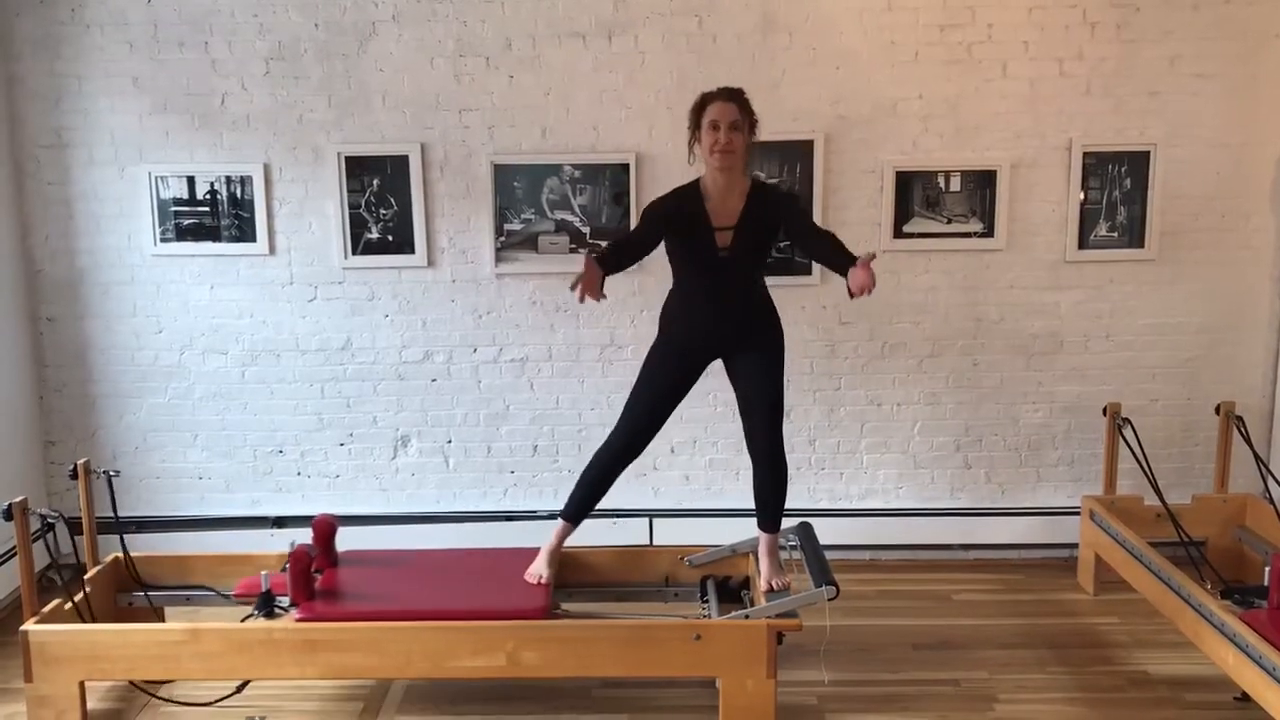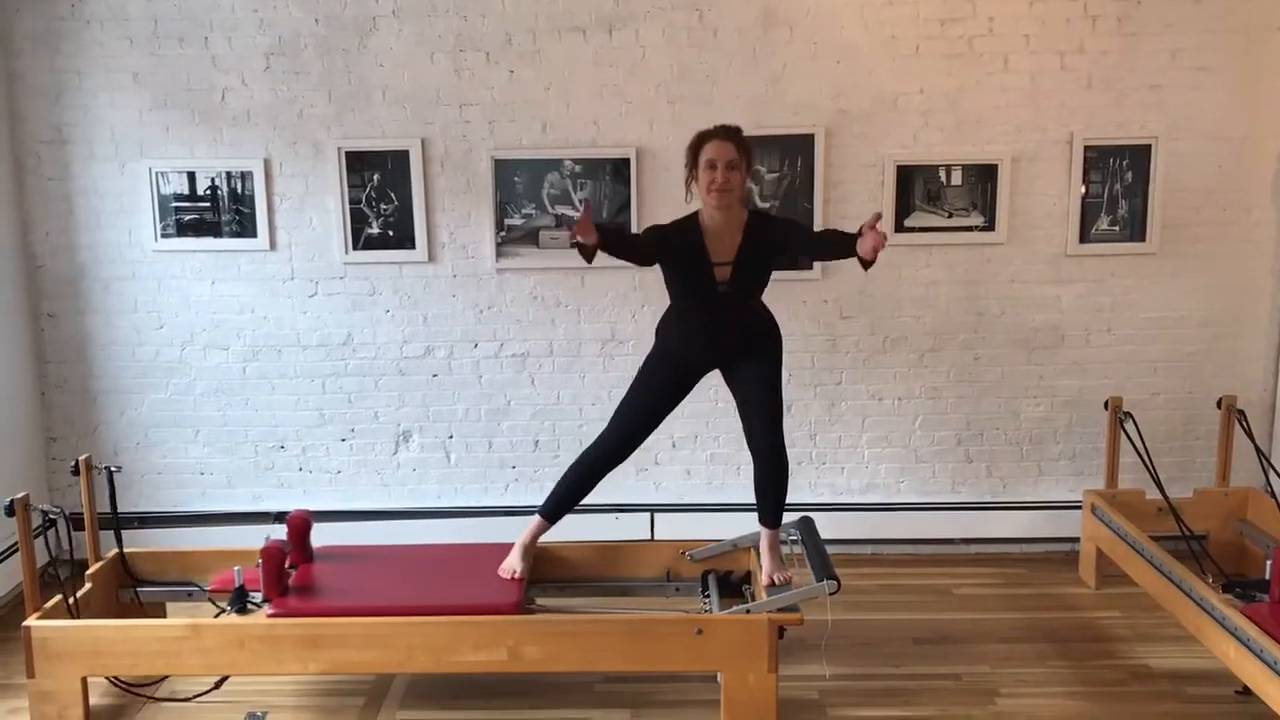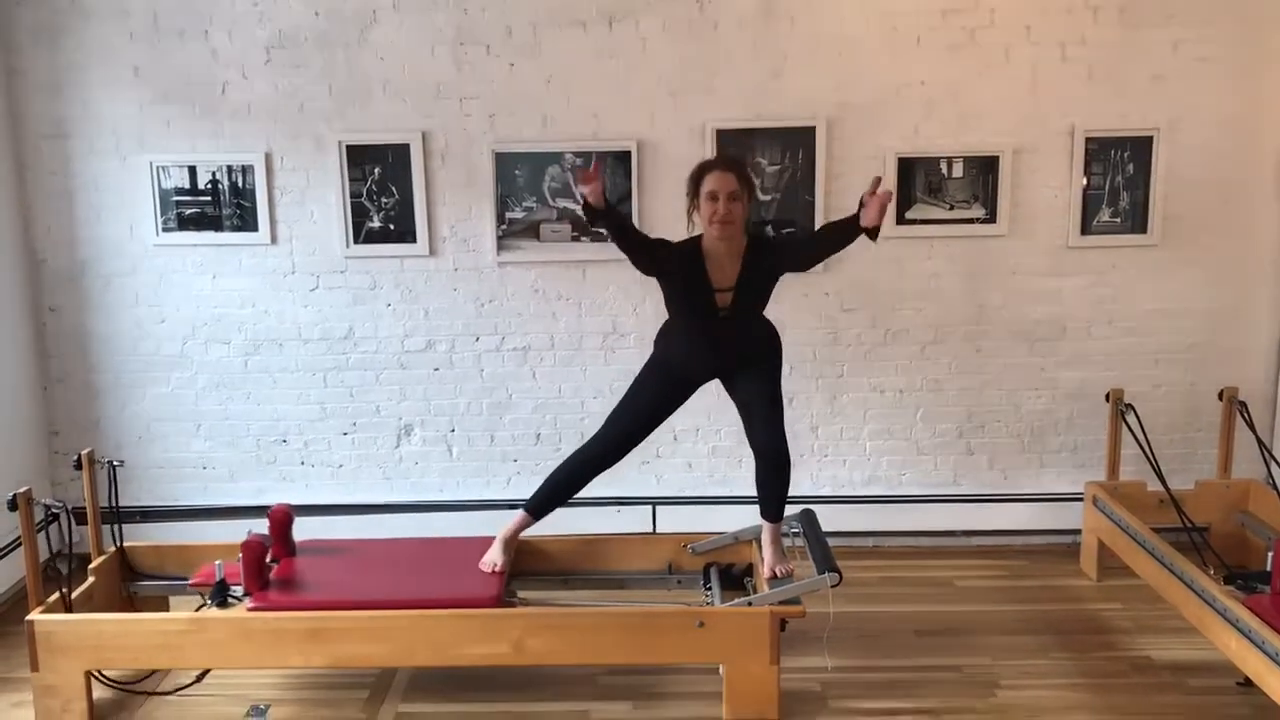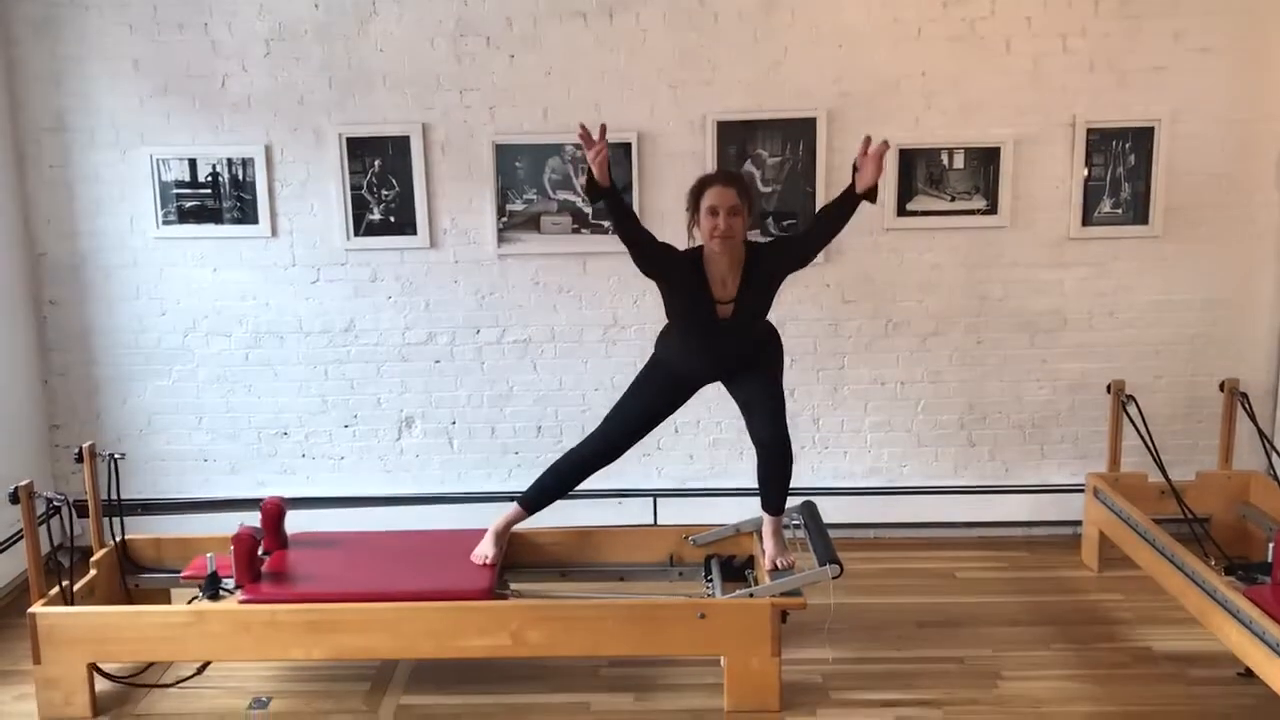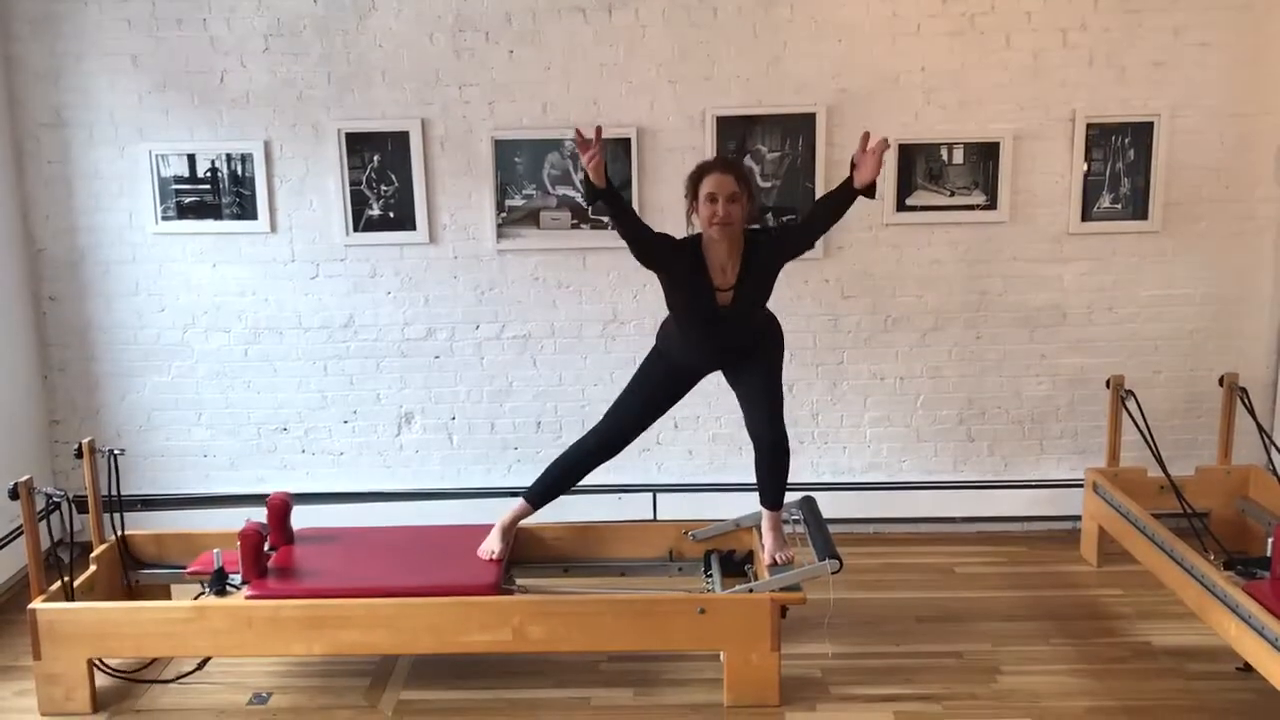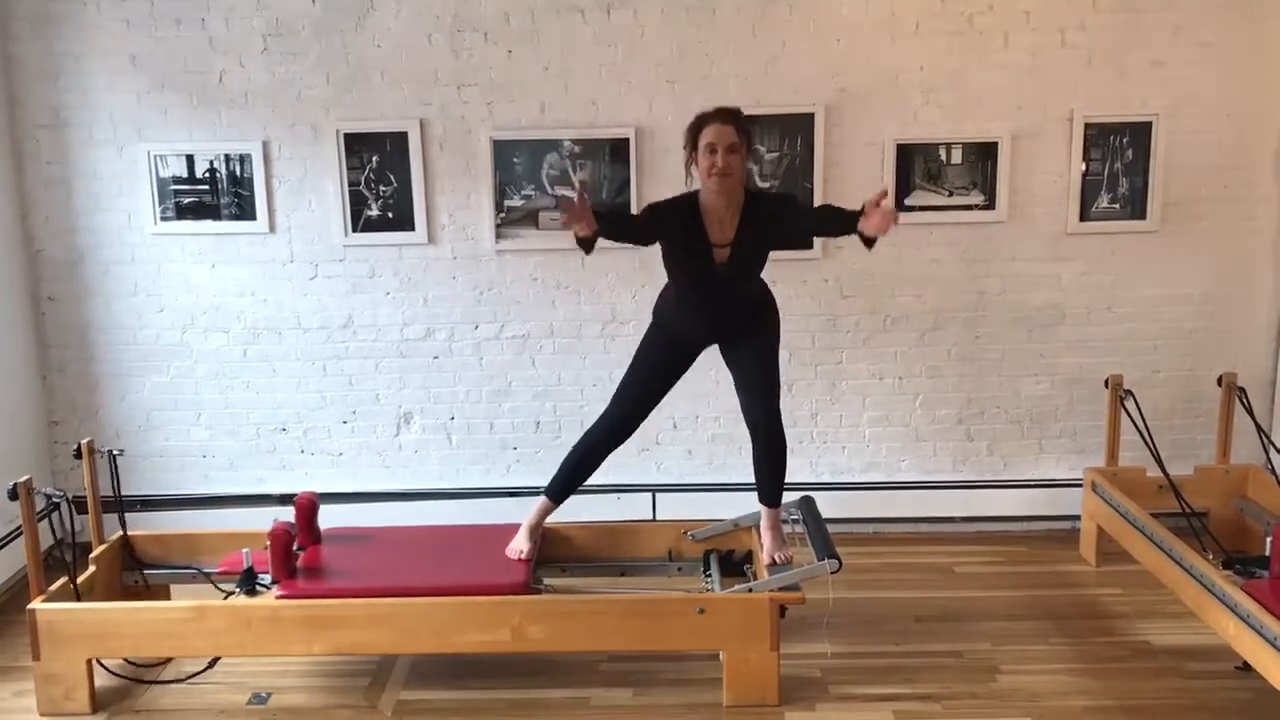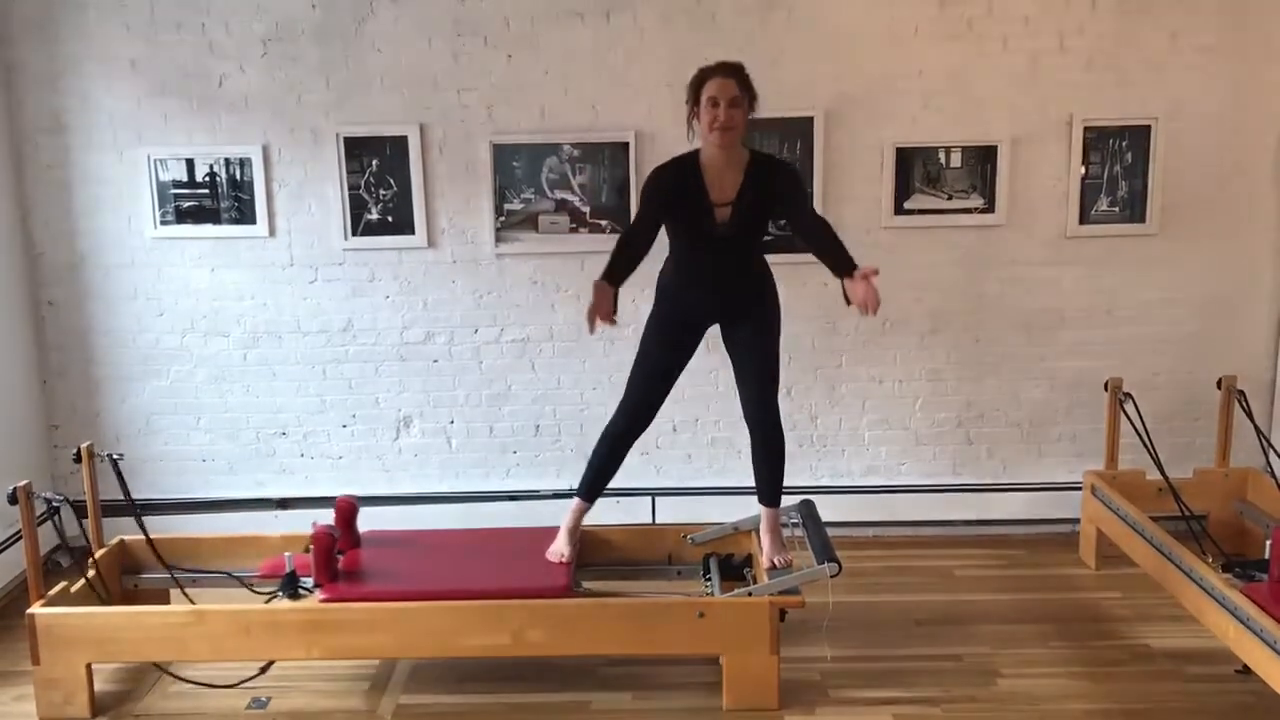
dt=0.3s
person 1, frame 1
left shoulder: (774, 203)
right shoulder: (673, 207)
left elbow: (814, 238)
right elbow: (635, 243)
left wrist: (851, 267)
right wrist: (599, 267)
left hip: (753, 336)
right hip: (684, 335)
left knee: (767, 444)
right knee: (626, 440)
left ankle: (769, 552)
right ankle: (554, 543)
person 1, frame 2
left shoulder: (769, 231)
right shoulder: (673, 237)
left elbow: (816, 242)
right elbow: (633, 246)
left wrist: (858, 246)
right wrist: (594, 238)
left hip: (751, 347)
right hip: (681, 348)
left knee: (768, 443)
right knee: (615, 442)
left ankle: (770, 547)
right ankle: (529, 538)
person 1, frame 3
left shoulder: (768, 255)
right shoulder: (674, 260)
left elbow: (818, 244)
right elbow: (631, 242)
left wrist: (863, 221)
right wrist: (599, 205)
left hip: (751, 358)
right hip: (680, 360)
left knee: (770, 446)
right knee: (605, 447)
left ankle: (770, 541)
right ankle: (511, 533)
person 1, frame 4
left shoulder: (769, 261)
right shoulder: (674, 267)
left elbow: (816, 232)
right elbow: (631, 232)
left wrist: (859, 187)
right wrist: (602, 182)
left hip: (751, 360)
right hip: (680, 363)
left knee: (773, 440)
right knee: (604, 444)
left ankle: (772, 531)
right ankle: (503, 525)
person 1, frame 5
left shoulder: (768, 248)
right shoulder: (674, 256)
left elbow: (814, 220)
right elbow: (630, 227)
left wrist: (856, 183)
right wrist: (599, 183)
left hip: (753, 349)
right hip: (681, 353)
left knee: (769, 433)
right knee: (608, 436)
left ankle: (772, 526)
right ankle: (511, 519)
person 1, frame 6
left shoulder: (769, 210)
right shoulder: (672, 215)
left elbow: (817, 218)
right elbow: (629, 228)
left wrist: (860, 222)
right wrist: (590, 229)
left hip: (750, 324)
right hip: (678, 326)
left knee: (765, 422)
right knee: (617, 420)
left ankle: (770, 526)
right ankle: (536, 517)
person 1, frame 7
left shoulder: (774, 176)
right shoulder: (669, 178)
left elbow: (810, 227)
right elbow: (639, 235)
left wrist: (850, 275)
right wrist: (608, 286)
left hip: (750, 303)
right hip: (680, 302)
left knee: (762, 413)
right knee: (635, 410)
left ankle: (770, 528)
right ankle: (573, 520)
